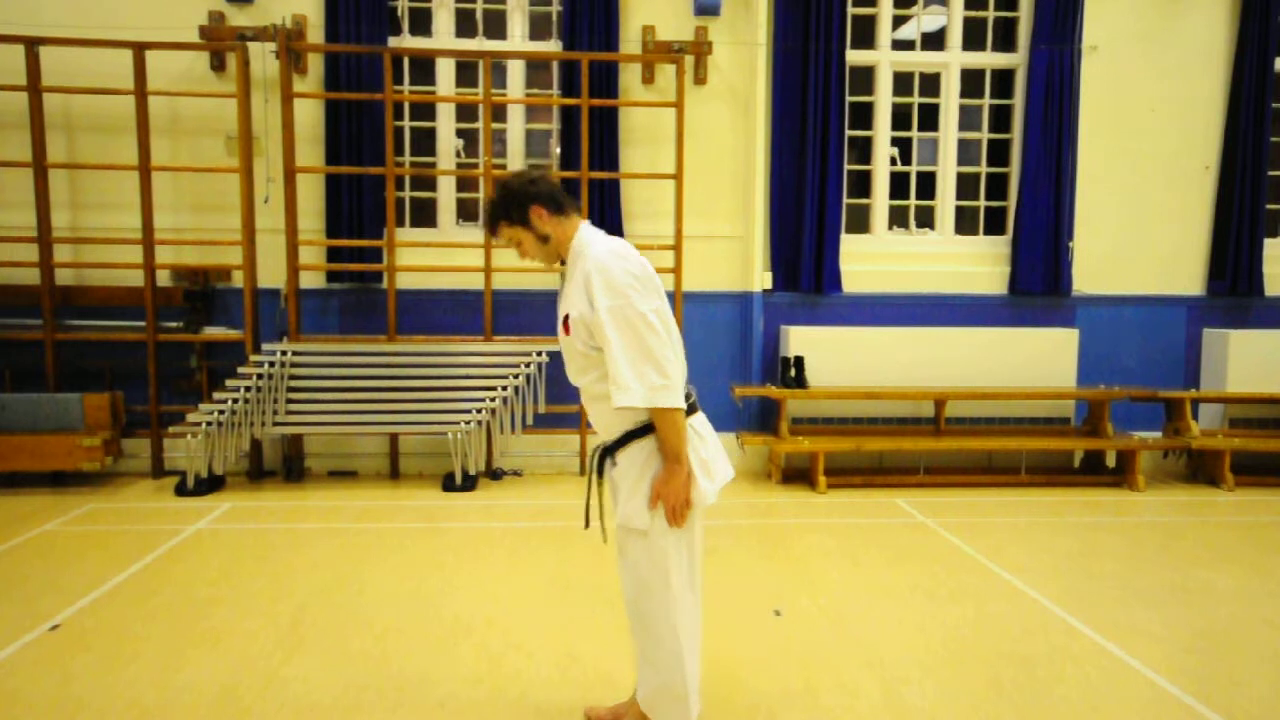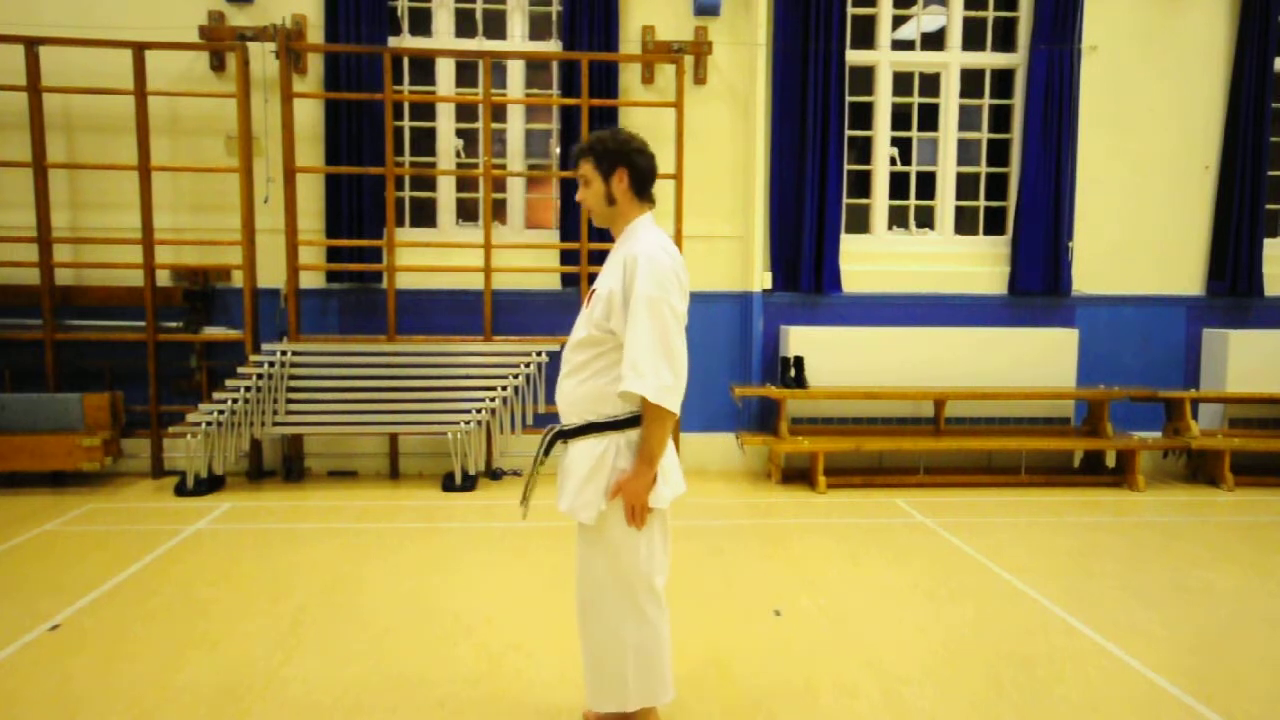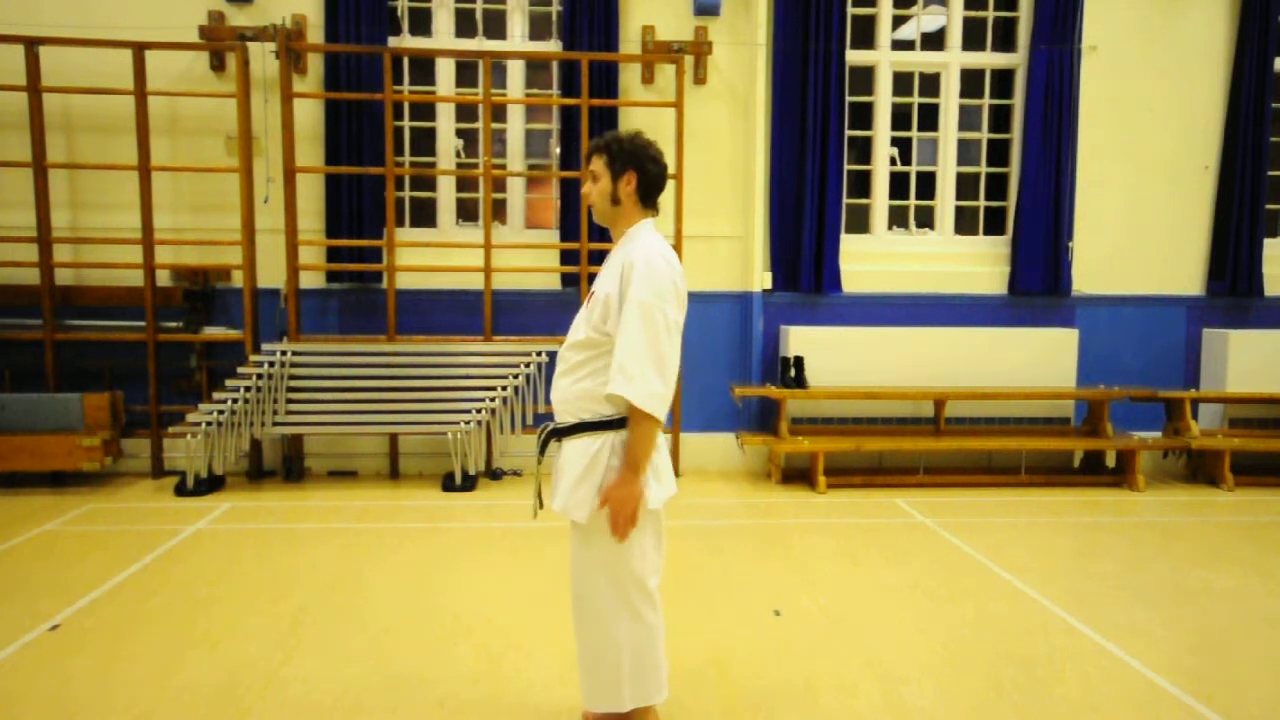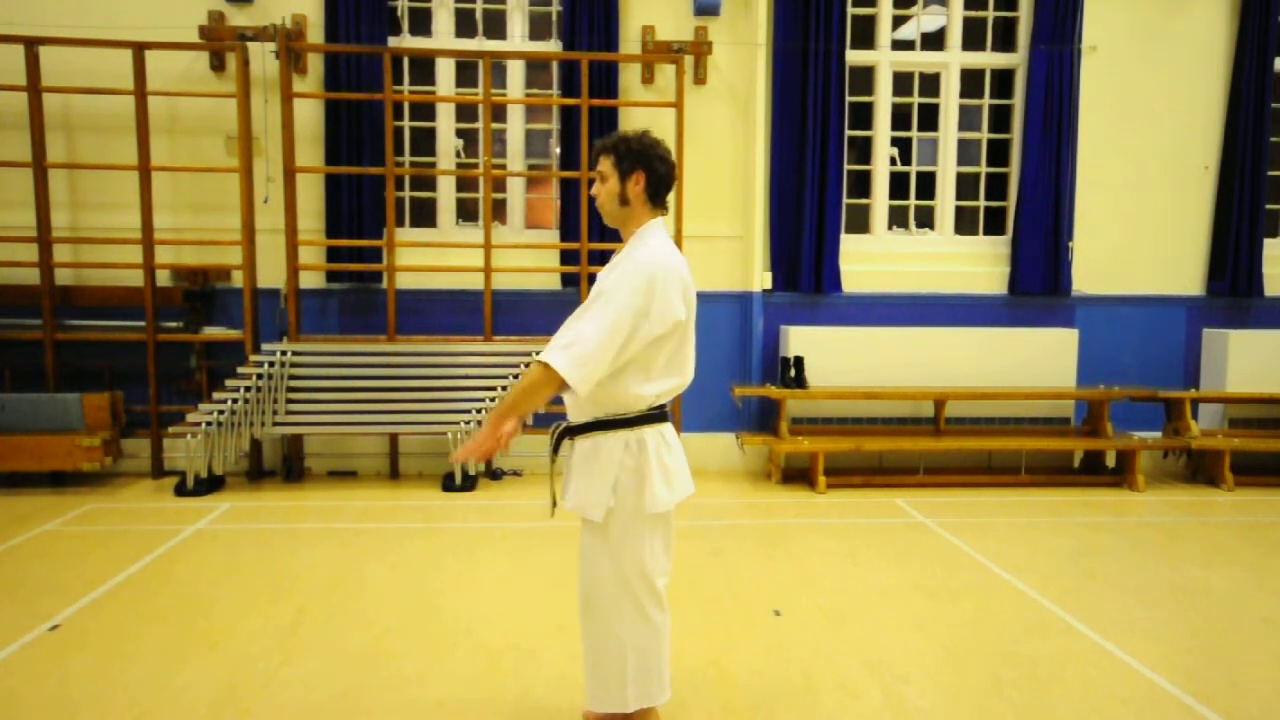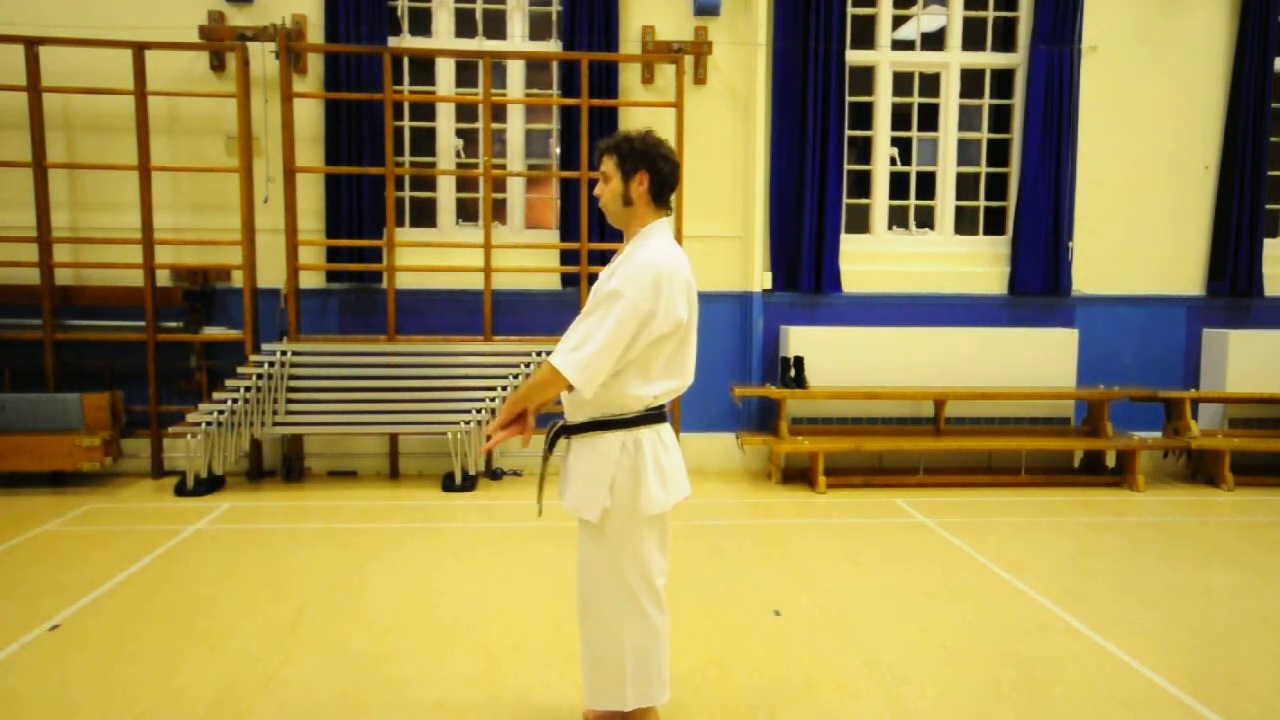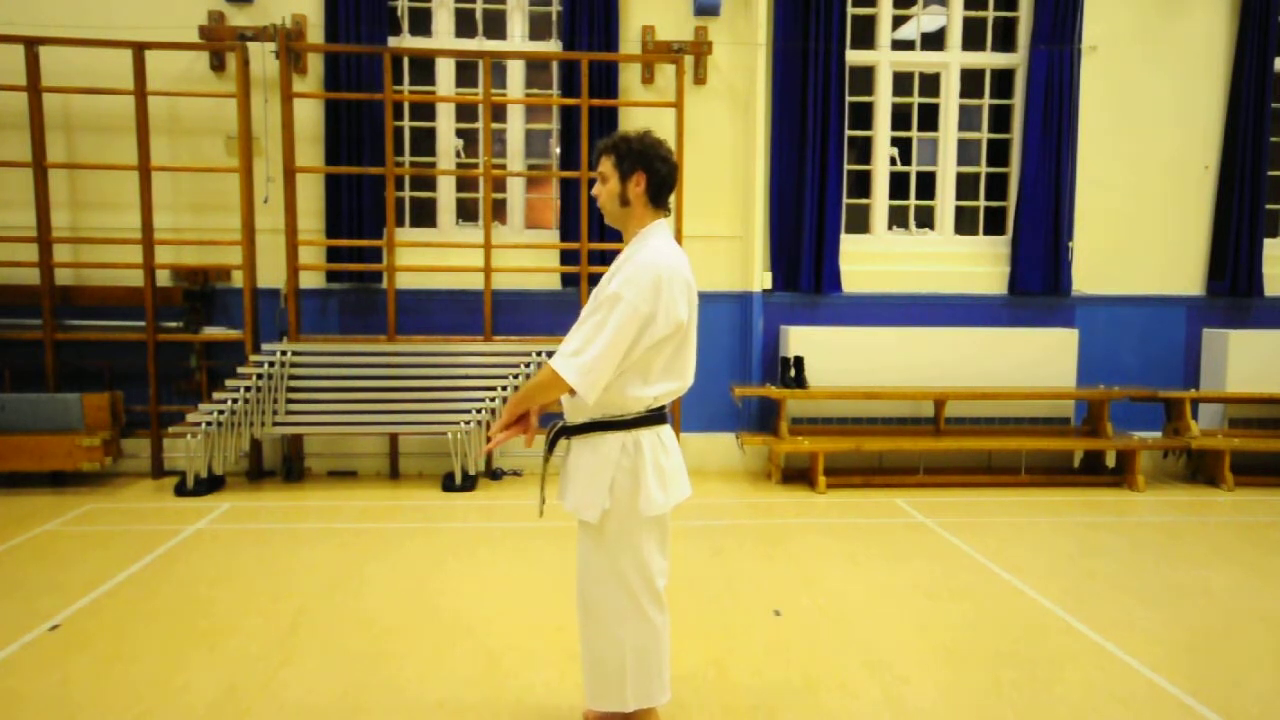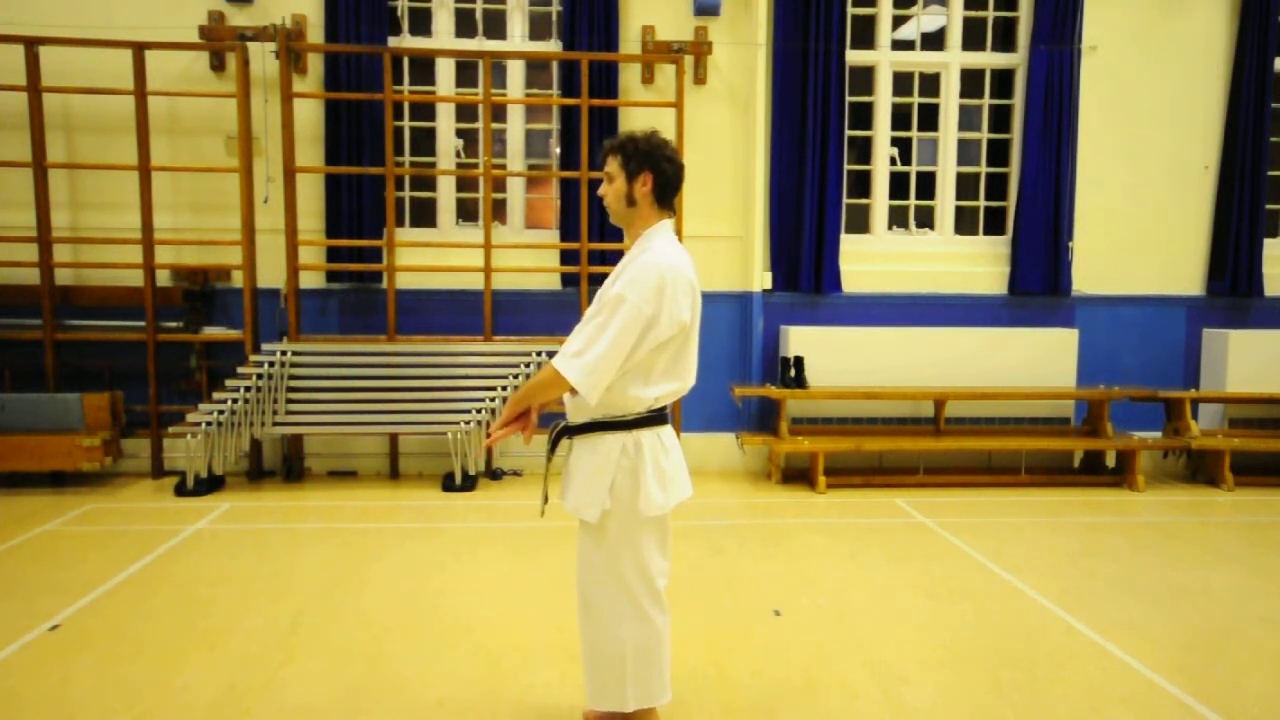
dt=0.5s
person 1, frame 1
left shoulder: (607, 264)
right shoulder: (583, 267)
left elbow: (656, 376)
left wrist: (674, 465)
left hip: (660, 454)
right hip: (638, 453)
left knee: (661, 593)
right knee: (646, 588)
person 1, frame 2
left shoulder: (649, 256)
right shoulder: (627, 253)
left elbow: (661, 379)
left wrist: (644, 468)
left hip: (621, 456)
right hip: (603, 452)
left knee: (624, 591)
right knee: (613, 589)
person 1, frame 3
left shoulder: (647, 261)
right shoulder: (627, 256)
left elbow: (646, 382)
left wrist: (630, 475)
left hip: (615, 455)
right hip: (600, 451)
left knee: (620, 590)
right knee: (604, 588)
person 1, frame 4
left shoulder: (650, 264)
right shoulder: (639, 258)
left elbow: (574, 356)
right elbow: (583, 352)
left wrist: (498, 419)
right wrist: (516, 416)
left hip: (628, 454)
right hip: (617, 447)
left knee: (628, 592)
right knee: (615, 589)
person 1, frame 5
left shoulder: (653, 264)
right shoulder: (642, 257)
left elbow: (579, 359)
right elbow: (591, 355)
left wrist: (517, 401)
right wrist: (532, 404)
left hip: (626, 453)
right hip: (617, 447)
left knee: (626, 593)
right knee: (616, 589)
person 1, frame 6
left shoulder: (651, 265)
right shoulder: (645, 259)
left elbow: (581, 363)
right elbow: (594, 359)
left wrist: (519, 403)
right wrist: (536, 404)
left hip: (624, 453)
right hip: (620, 448)
left knee: (626, 592)
right knee: (619, 588)
person 1, frame 7
left shoulder: (656, 266)
right shoulder: (648, 259)
left elbow: (583, 362)
right elbow: (596, 356)
left wrist: (521, 400)
right wrist: (536, 402)
left hip: (626, 455)
right hip: (621, 449)
left knee: (627, 591)
right knee: (618, 586)
